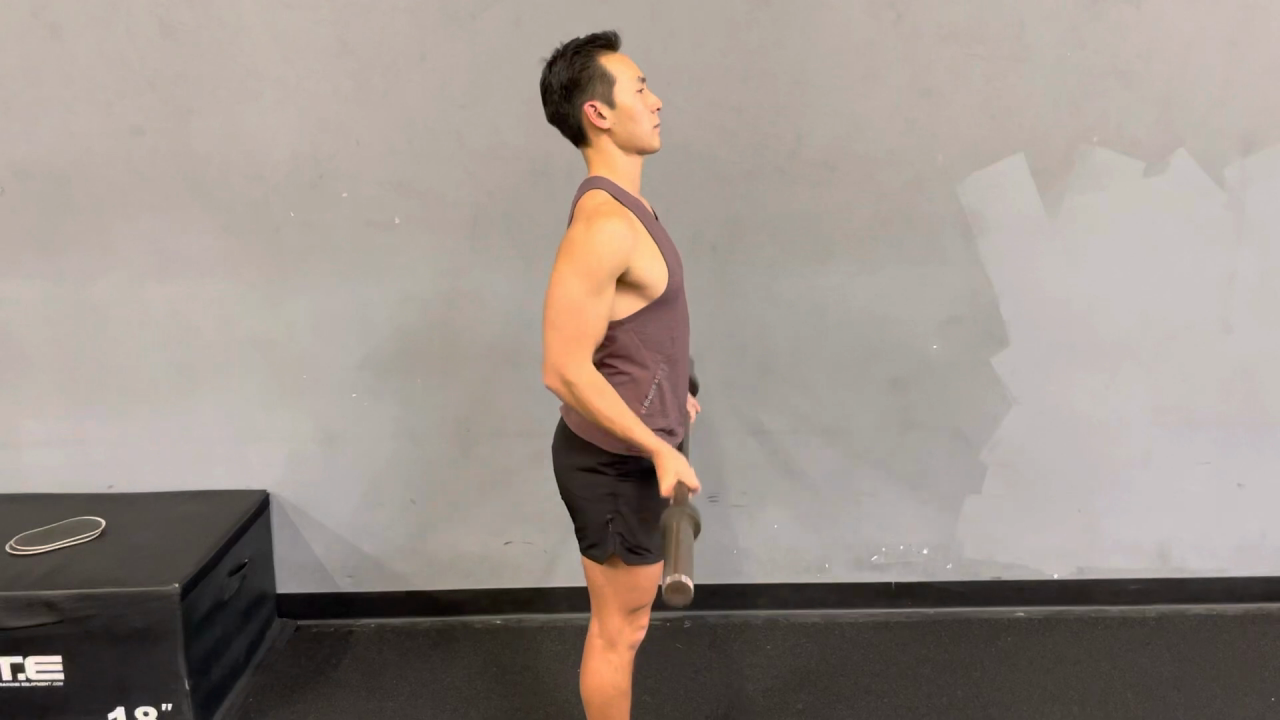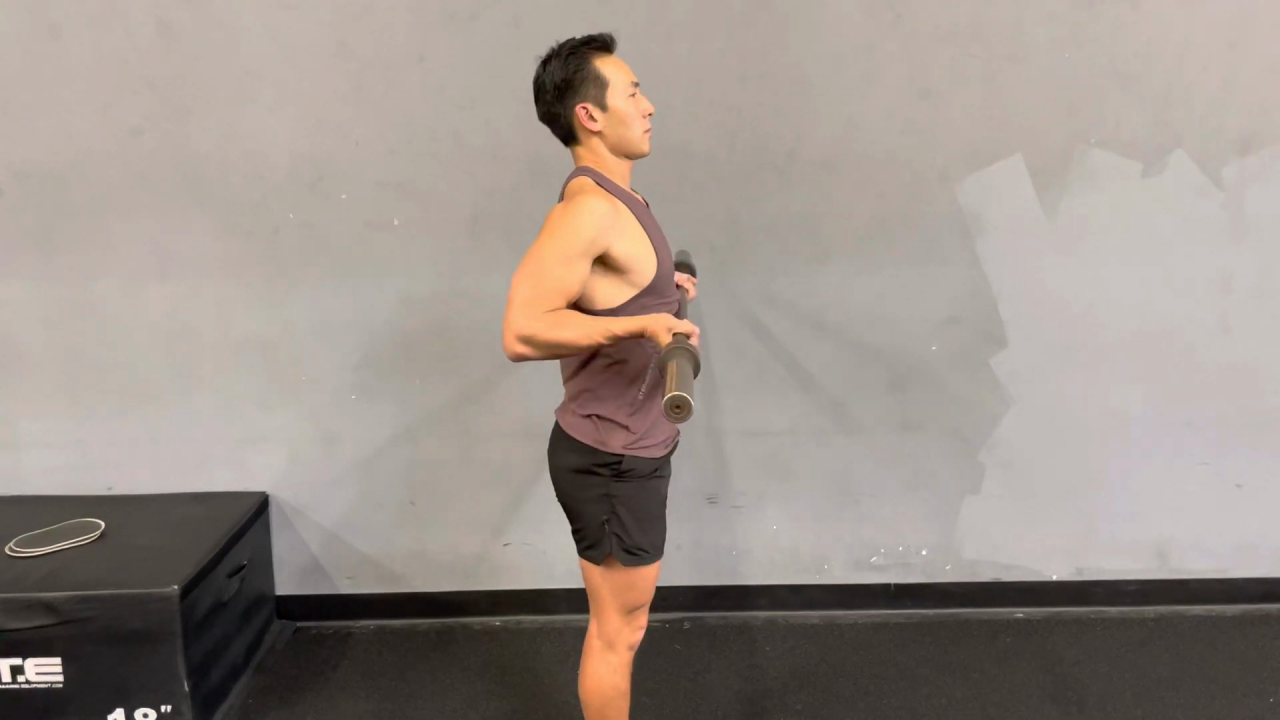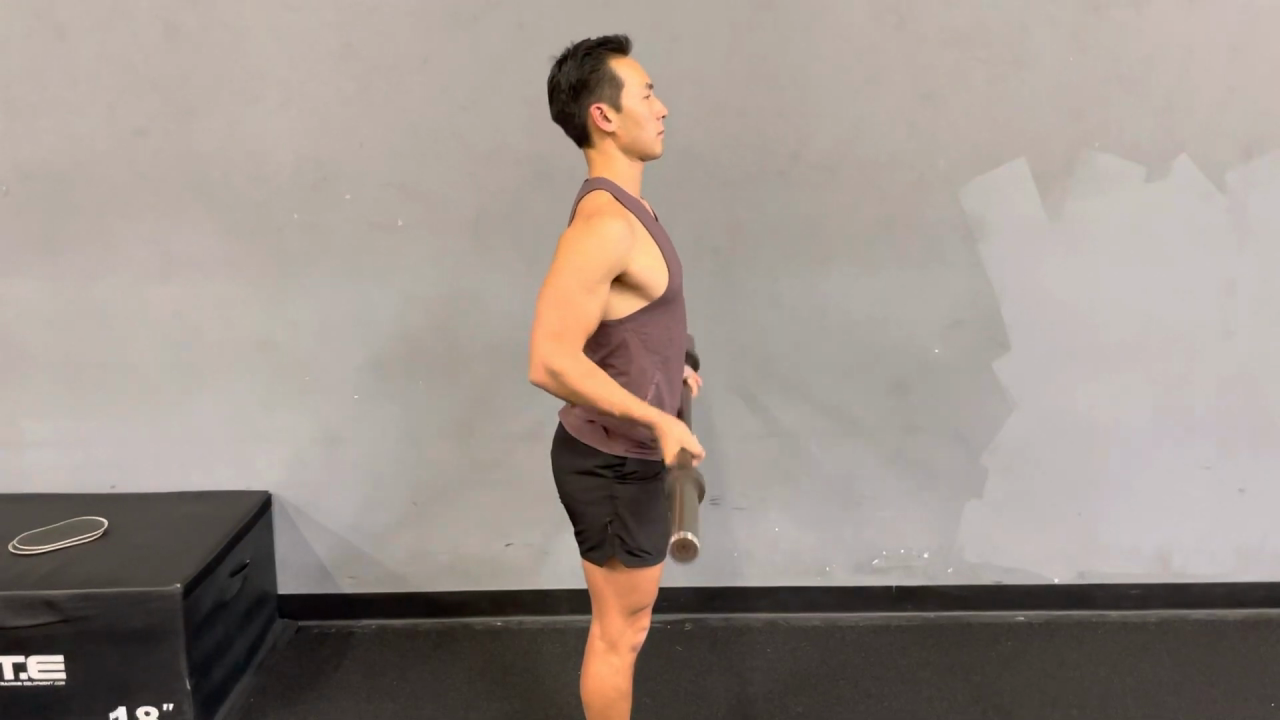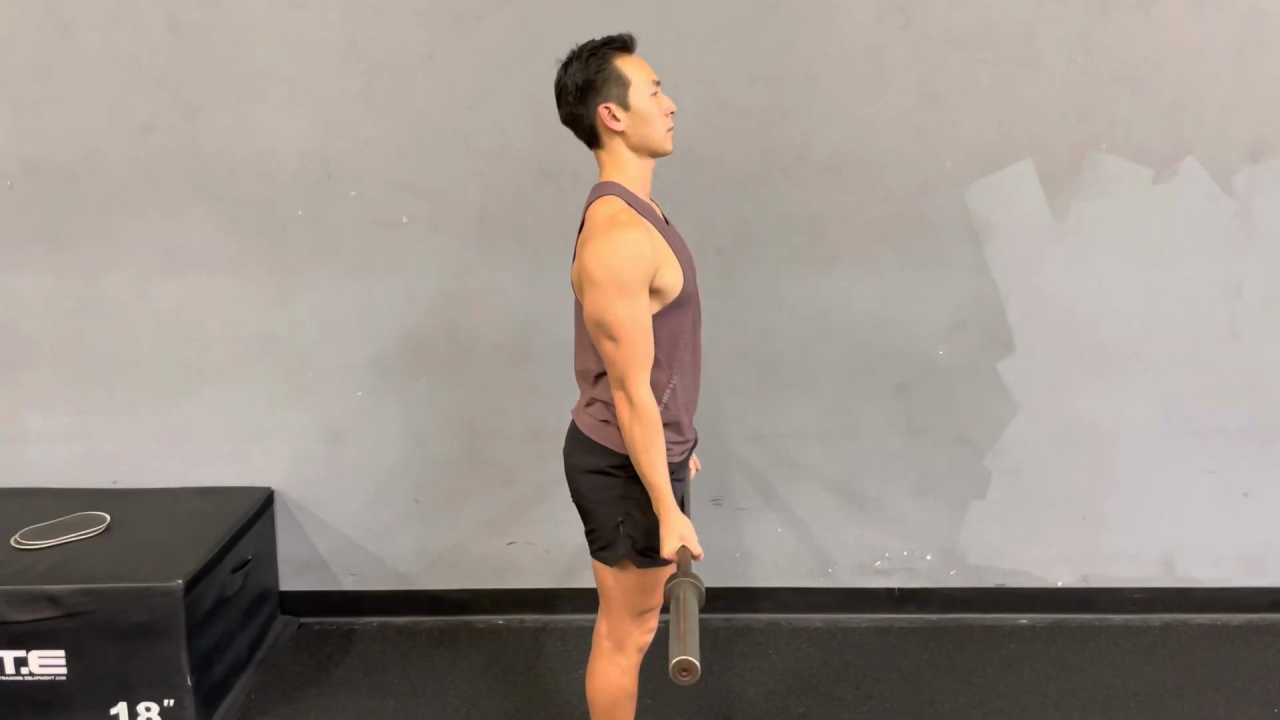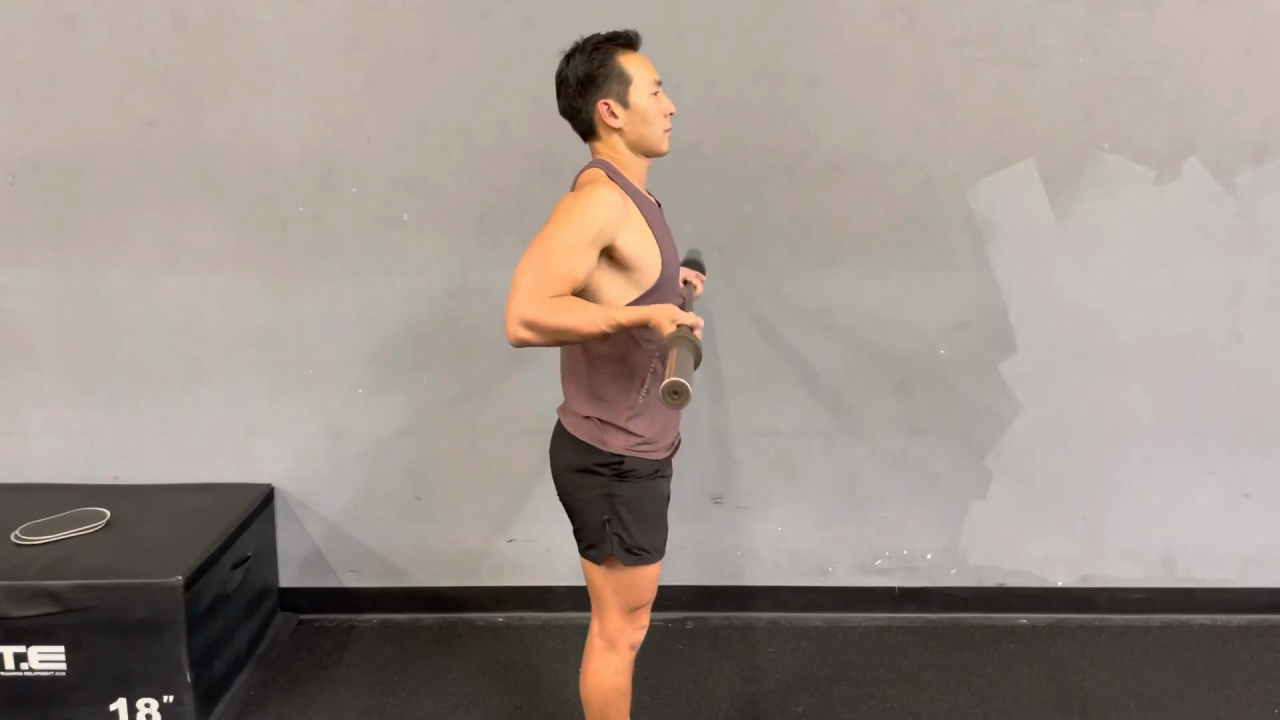
dt=1s
person 1, frame 1
left shoulder: (622, 206)
right shoulder: (604, 224)
right elbow: (566, 369)
left wrist: (672, 392)
right wrist: (659, 450)
left hip: (627, 449)
right hip: (616, 461)
left knee: (622, 624)
right knee: (619, 629)
person 1, frame 2
left shoulder: (615, 199)
right shoulder: (589, 208)
right elbow: (523, 330)
left wrist: (661, 285)
right wrist: (642, 324)
left hip: (628, 448)
right hip: (611, 457)
left knee: (619, 624)
right knee: (618, 630)
person 1, frame 3
left shoulder: (624, 208)
right shoulder: (604, 224)
right elbow: (550, 362)
left wrist: (669, 367)
right wrist: (659, 420)
left hip: (624, 454)
right hip: (614, 462)
left knee: (622, 625)
right knee: (620, 631)
person 1, frame 4
left shoulder: (633, 212)
right shoulder: (618, 236)
right elbow: (631, 390)
left wrist: (677, 452)
right wrist: (668, 510)
left hip: (639, 454)
right hip: (625, 465)
left knee: (628, 627)
right knee: (627, 633)
person 1, frame 5
left shoulder: (626, 195)
right shoulder: (600, 197)
right elbow: (525, 315)
left wrist: (669, 280)
right wrist: (644, 315)
left hip: (631, 449)
right hip: (612, 458)
left knee: (623, 623)
right knee: (619, 629)
